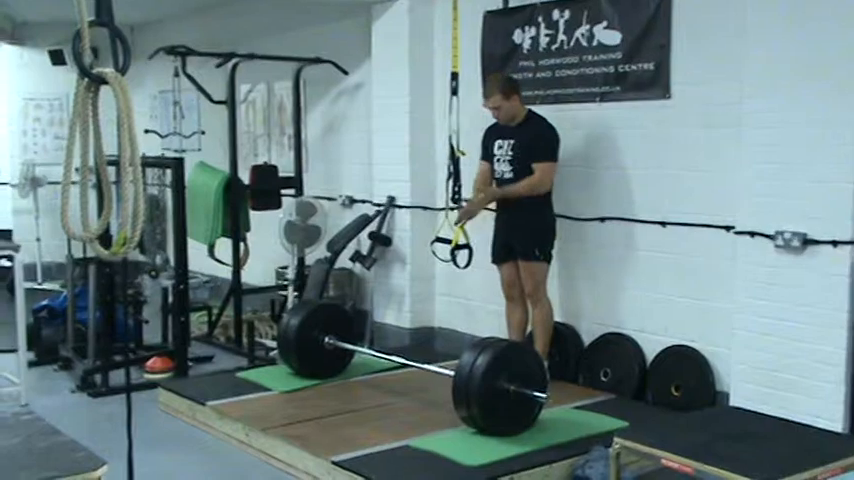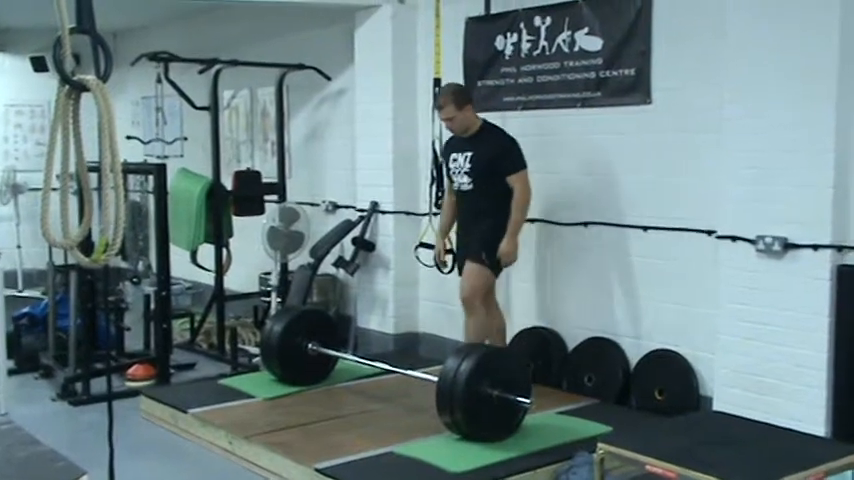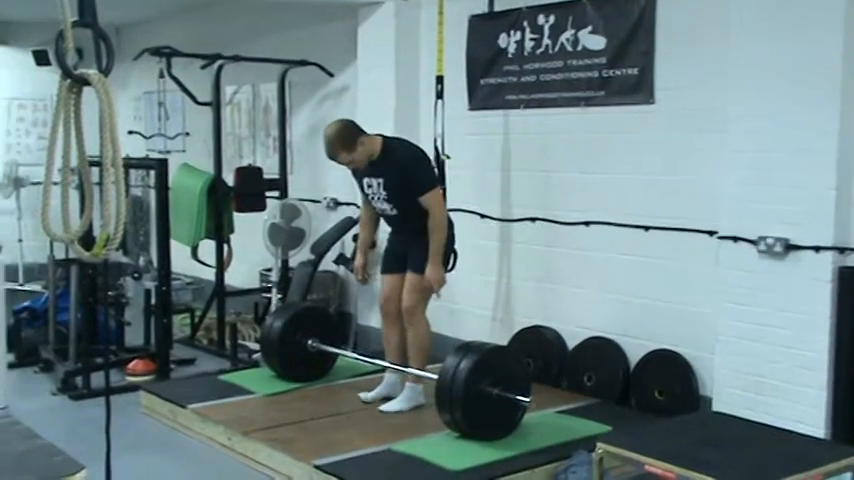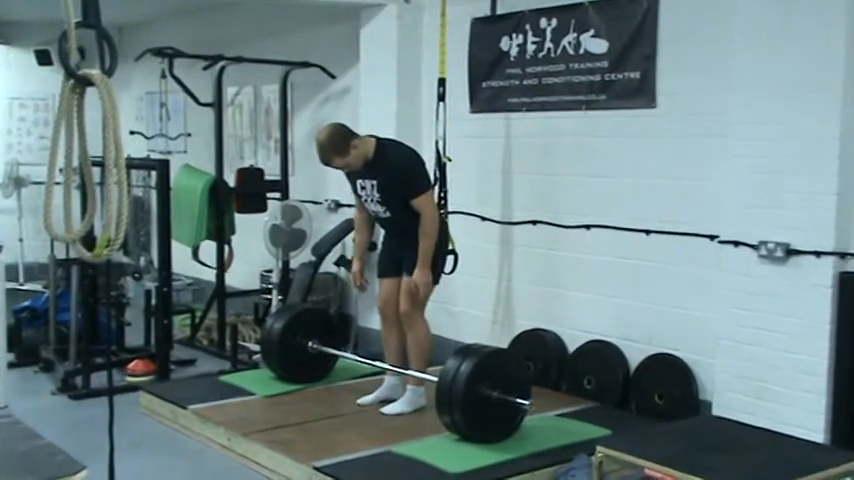
dt=1s
person 1, frame 1
left shoulder: (541, 131)
right shoulder: (493, 133)
left elbow: (542, 182)
right elbow: (484, 175)
left wrist: (494, 193)
right wrist: (479, 198)
left hip: (534, 225)
right hip: (504, 223)
left knee: (534, 294)
right knee: (511, 293)
person 1, frame 2
left shoulder: (498, 142)
right shoulder: (450, 146)
left elbow: (521, 189)
left wrist: (511, 237)
right wrist: (441, 236)
left hip: (492, 230)
right hip: (466, 230)
left knee: (469, 295)
right knee: (483, 302)
person 1, frame 3
left shoulder: (408, 159)
right shoulder: (360, 165)
left elbow: (437, 210)
right elbow: (369, 207)
left wrist: (435, 263)
right wrist: (362, 252)
left hip: (429, 238)
right hip: (400, 237)
left knee: (411, 307)
right knee: (388, 306)
left ankle: (415, 389)
right ankle: (393, 380)
person 1, frame 4
left shoulder: (402, 161)
right shoulder: (354, 166)
left elbow: (430, 214)
right elbow: (363, 211)
left wrist: (424, 266)
right wrist: (358, 258)
left hip: (425, 240)
right hip: (394, 239)
left knee: (409, 311)
right knee: (387, 309)
left ankle: (415, 391)
right ankle: (393, 383)
